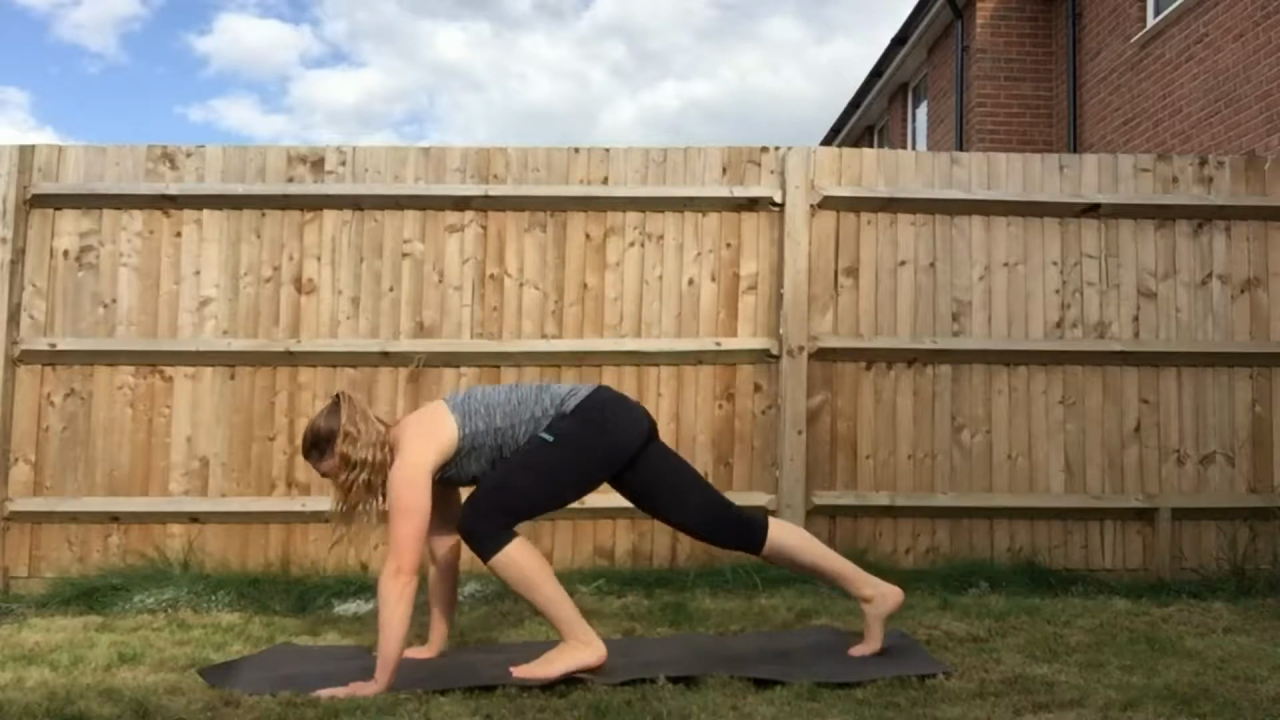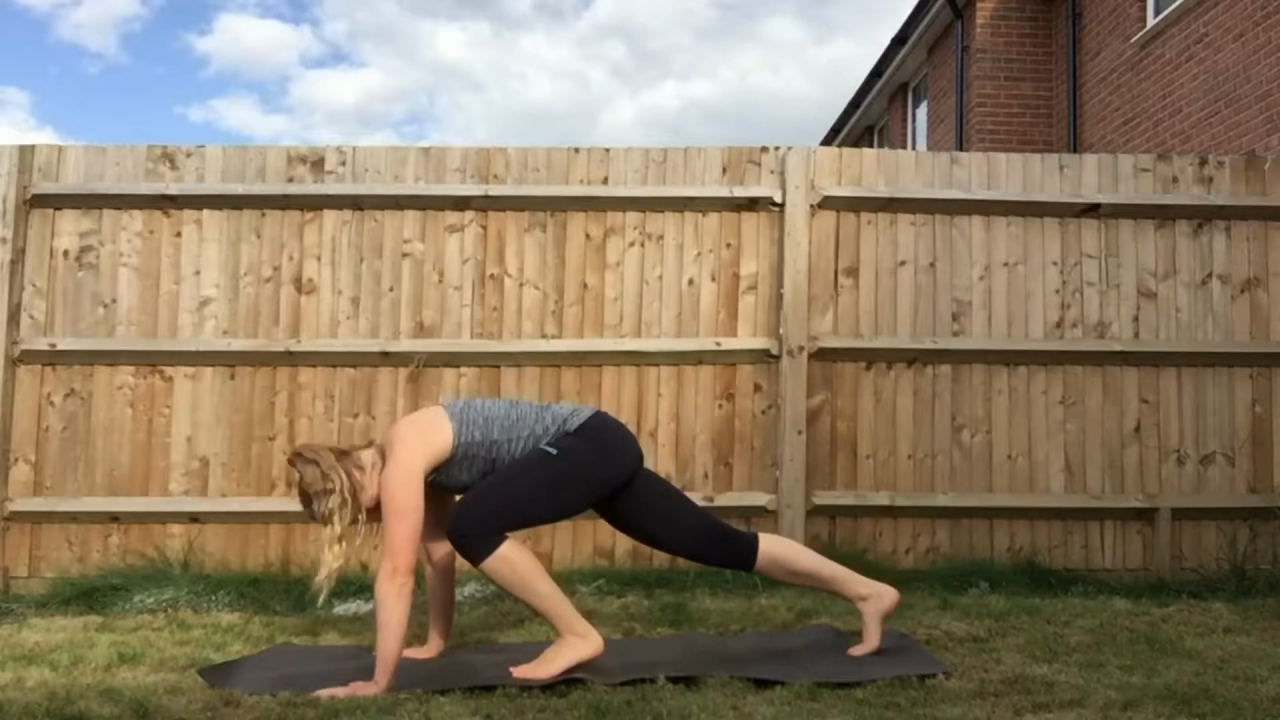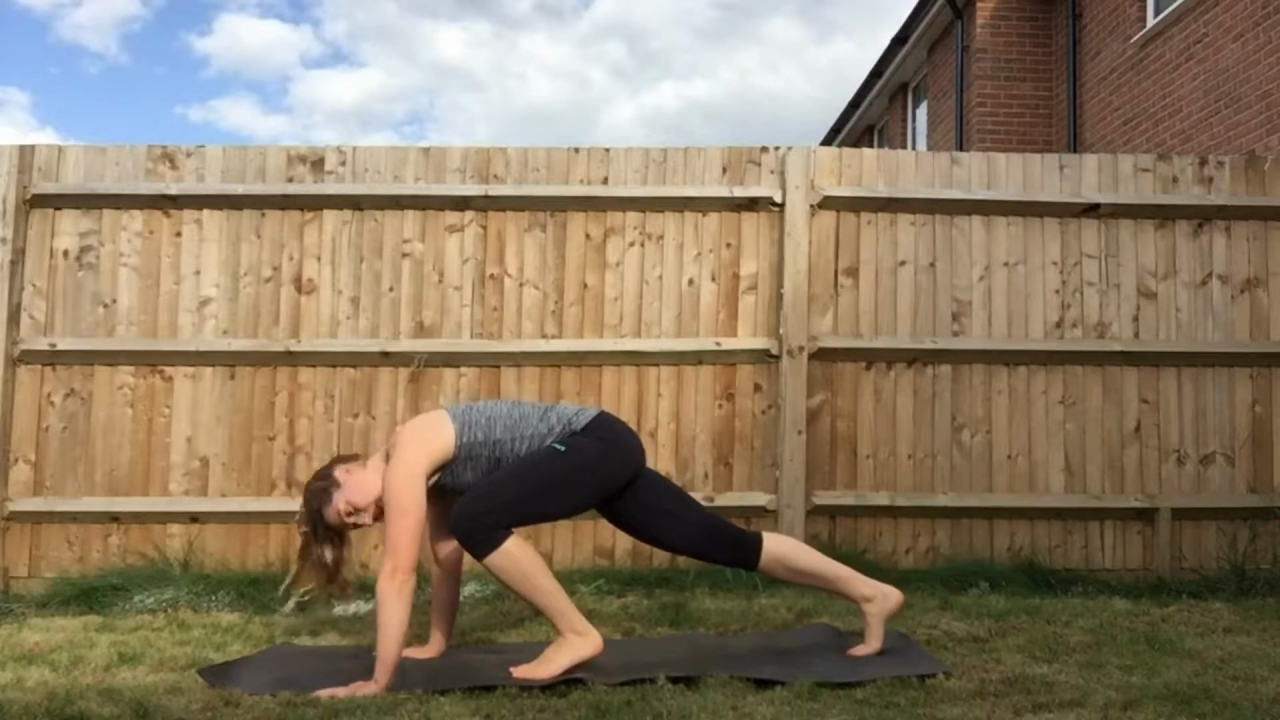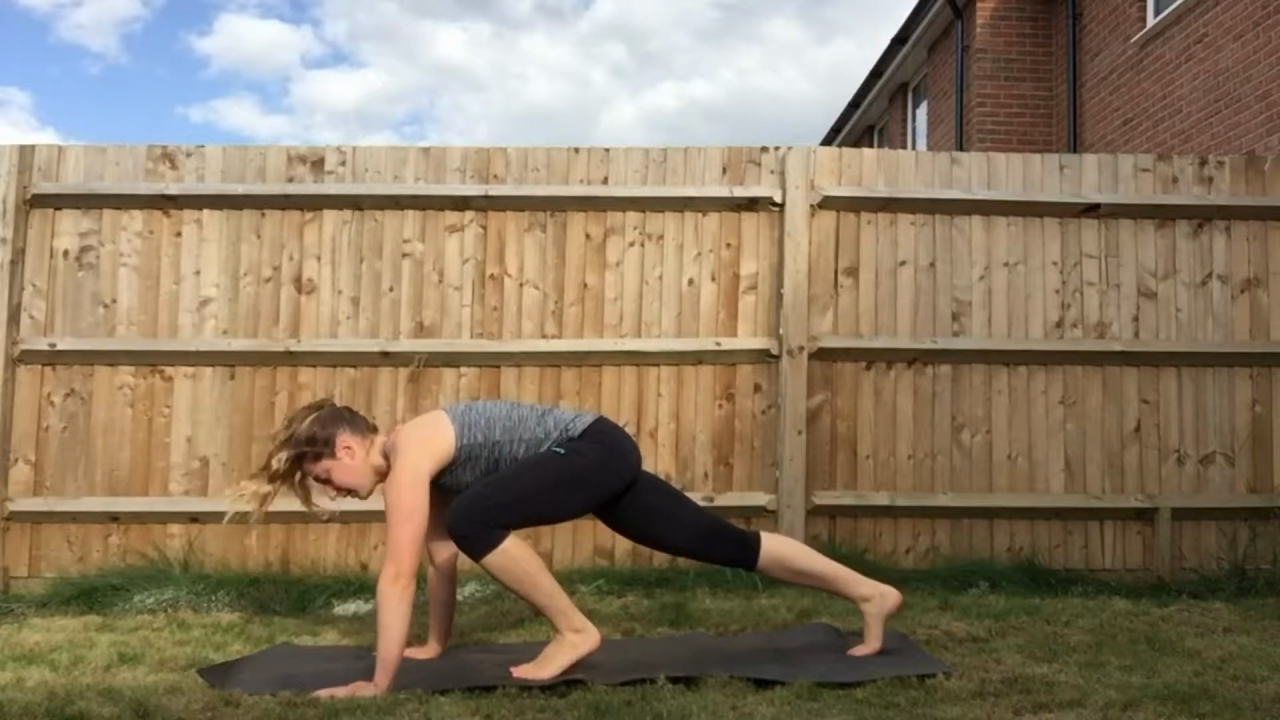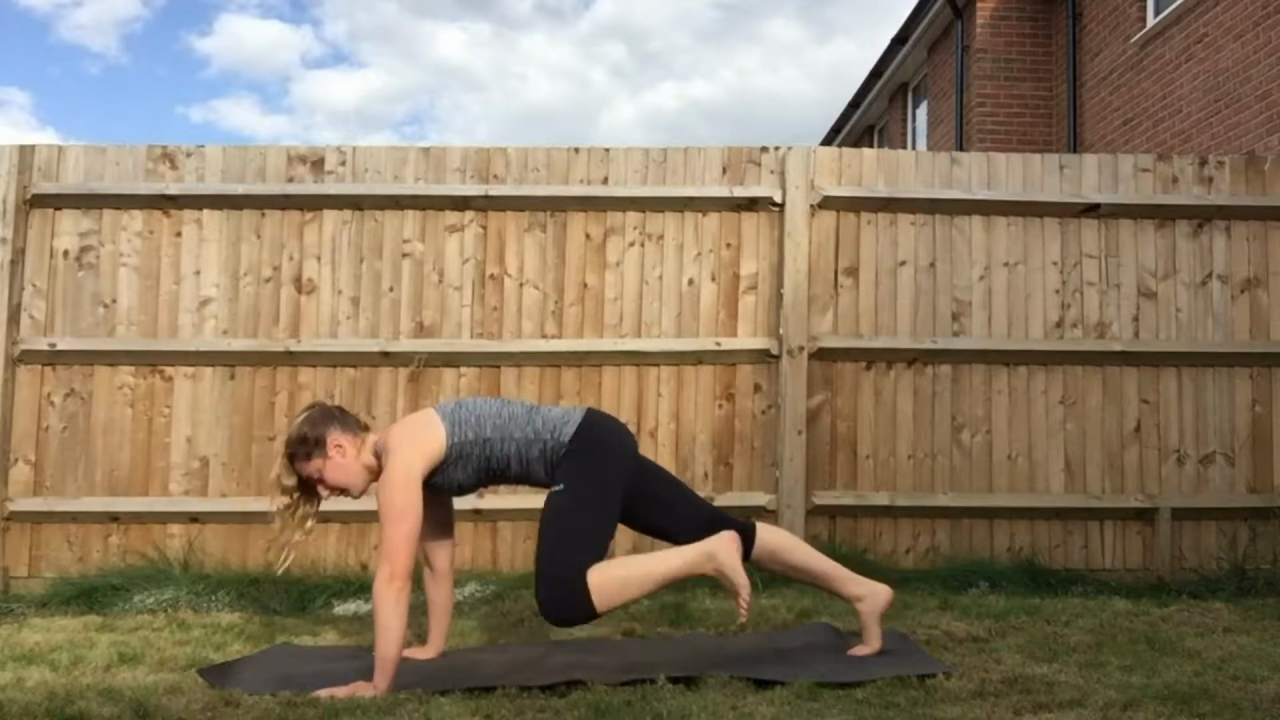
dt=0.3s
person 1, frame 1
left shoulder: (409, 455)
right shoulder: (426, 450)
left elbow: (400, 572)
right elbow: (443, 550)
left wrist: (379, 679)
right wrist: (434, 643)
left hip: (594, 422)
right hip: (613, 419)
left knee: (485, 521)
right knee: (724, 523)
left ankle: (580, 642)
right ankle: (872, 591)
person 1, frame 2
left shoulder: (401, 457)
right shoulder: (421, 465)
left elbow: (396, 573)
right elbow: (440, 553)
left wrist: (378, 680)
right wrist: (433, 642)
left hip: (591, 443)
right hip: (600, 449)
left knee: (476, 522)
right knee: (716, 542)
left ankle: (576, 635)
right ankle: (866, 593)
person 1, frame 3
left shoulder: (404, 459)
right shoulder: (428, 472)
left elbow: (397, 574)
right elbow: (446, 554)
left wrist: (379, 680)
right wrist: (434, 644)
left hip: (595, 441)
right hip: (601, 451)
left knee: (479, 519)
right knee: (719, 540)
left ankle: (575, 634)
right ankle: (871, 594)
person 1, frame 4
left shoulder: (406, 457)
right shoulder: (422, 463)
left elbow: (398, 575)
right elbow: (440, 554)
left wrist: (378, 682)
right wrist: (434, 644)
left hip: (595, 447)
right hip: (595, 460)
left knee: (475, 518)
right knee: (719, 540)
left ankle: (573, 631)
right ankle: (868, 594)
person 1, frame 5
left shoulder: (397, 455)
right shoulder: (421, 463)
left elbow: (392, 575)
right elbow: (437, 557)
left wrist: (378, 683)
right wrist: (434, 646)
left hip: (587, 446)
right hip: (593, 451)
left knee: (562, 602)
right knee: (714, 526)
left ankle: (709, 556)
right ankle: (863, 592)
